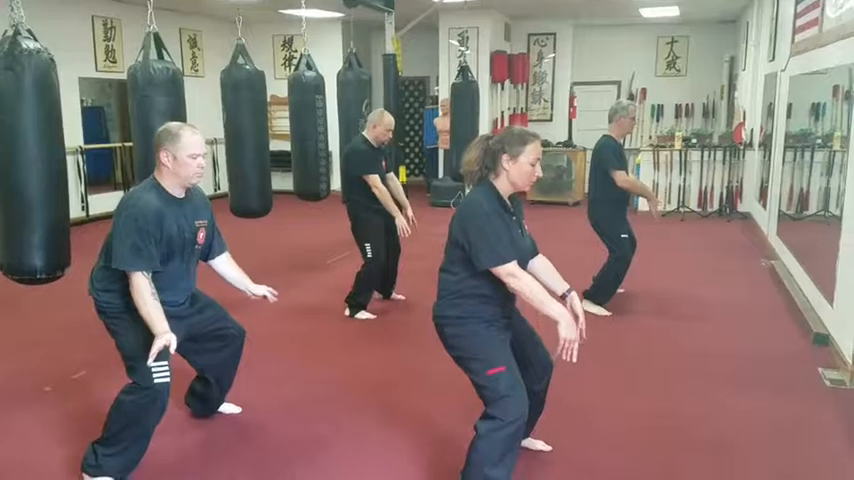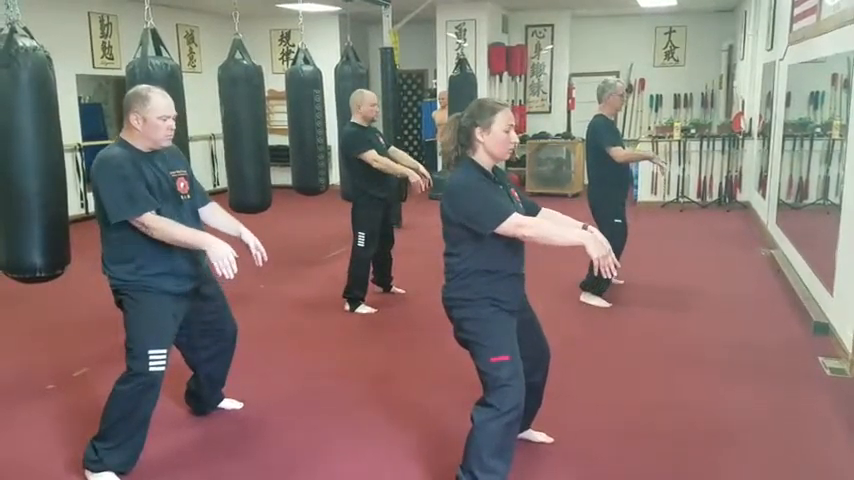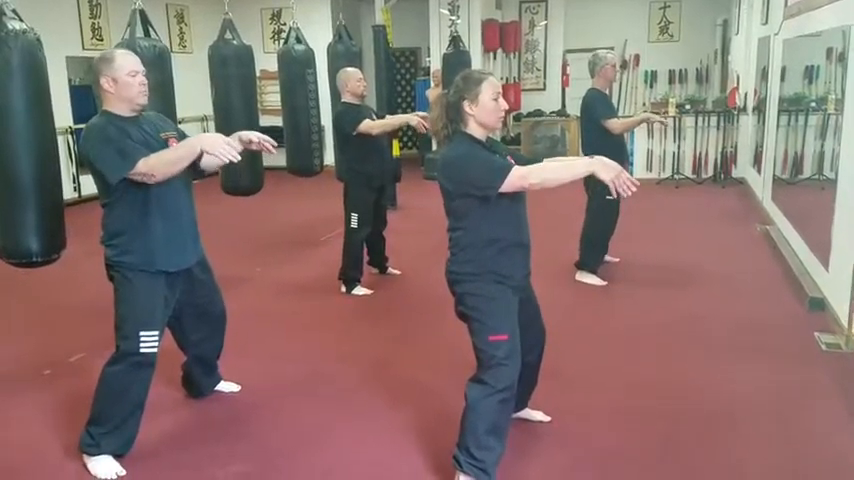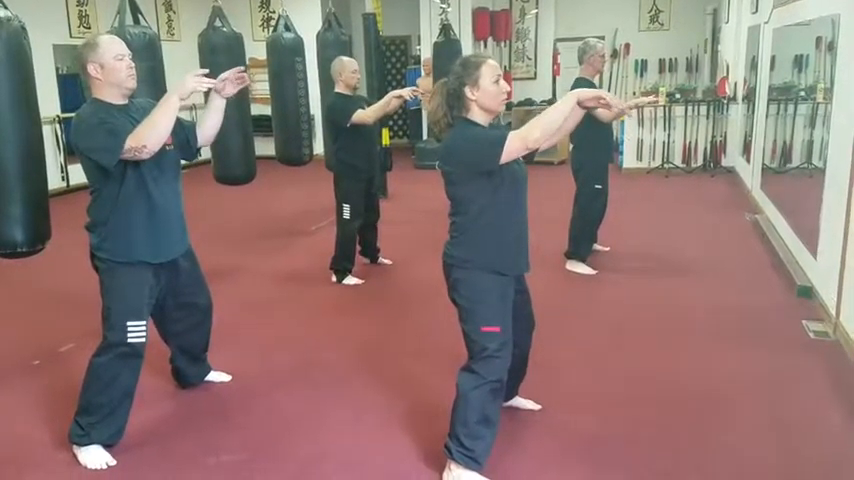
dt=1s
person 1, frame 1
left shoulder: (197, 199)
right shoulder: (142, 208)
left elbow: (216, 254)
right elbow: (138, 279)
left wrist: (250, 286)
right wrist: (162, 331)
left hip: (180, 298)
right hip: (128, 304)
left knee: (229, 336)
right knee: (154, 384)
left ankle: (205, 401)
person 1, frame 2
left shoulder: (172, 155)
right shoulder: (113, 163)
left elbow: (203, 206)
right elbow: (148, 222)
left wrist: (242, 231)
right wrist: (208, 242)
left hip: (191, 275)
right hip: (146, 284)
left knee: (220, 334)
right knee: (146, 370)
left ankle: (205, 398)
person 1, frame 3
left shoulder: (158, 121)
right shoulder: (100, 133)
left elbow: (201, 162)
right elbow: (148, 171)
left wrist: (235, 141)
right wrist: (200, 139)
left hip: (185, 251)
right hip: (139, 262)
left knee: (208, 318)
right knee: (136, 353)
left ankle: (203, 379)
person 1, frame 4
left shoulder: (147, 107)
right shoulder: (90, 121)
left elbow: (197, 140)
right elbow: (141, 147)
left wrist: (218, 98)
right wrist: (176, 94)
left hip: (172, 243)
right hip: (125, 254)
left knee: (194, 310)
right knee: (124, 343)
left ankle: (192, 370)
right ankle: (88, 436)
person 2, frame 1
left shoulder: (510, 203)
right shoulder: (478, 210)
left elbow: (533, 258)
right elbow: (511, 274)
left wrist: (568, 295)
right wrist: (560, 316)
left hip: (499, 310)
right hip: (468, 319)
left knee: (538, 368)
right knee: (509, 405)
left ankle: (517, 435)
person 2, frame 2
left shoulder: (496, 177)
right shoulder: (464, 186)
left elbow: (539, 213)
right elbow: (522, 227)
left wrist: (586, 228)
right wrist: (585, 239)
left hip: (507, 294)
right hip: (477, 302)
left knee: (535, 360)
right knee: (505, 390)
left ankle: (516, 427)
person 2, frame 3
left shoulder: (491, 149)
right shoulder: (459, 158)
left elbow: (541, 164)
right elbow: (527, 178)
left wrist: (595, 161)
right wrist: (593, 165)
left hip: (509, 271)
right hip: (481, 278)
left knee: (531, 340)
right knee: (500, 365)
left ankle: (513, 406)
person 2, frame 4
left shoulder: (492, 134)
right shoulder: (462, 142)
left elbow: (546, 139)
right elbow: (530, 139)
left wrist: (582, 106)
right wrist: (575, 96)
left hip: (504, 263)
right hip: (476, 268)
left knee: (520, 331)
right knee: (489, 356)
left ankle: (504, 393)
person 3, frame 1
left shoulder: (614, 144)
right shoulder: (606, 146)
left elbow: (626, 177)
right elbow: (622, 181)
left wrist: (647, 194)
right wrist: (650, 196)
left hip: (612, 209)
right hip: (603, 210)
left knee: (629, 246)
right knee: (621, 254)
left ankle: (605, 283)
right ankle: (592, 299)
person 3, frame 2
left shoulder: (607, 123)
right shoulder: (599, 125)
right elbow: (619, 155)
left wrist: (641, 162)
right wrist: (650, 155)
left hip: (612, 192)
right hip: (604, 193)
left knee: (618, 235)
right knee: (611, 239)
left ankle: (604, 274)
right ankle: (590, 290)
person 3, frame 3
left shoulder: (601, 97)
right shoulder: (593, 98)
right elbow: (615, 127)
left wrist: (637, 126)
right wrist: (645, 117)
left knee: (609, 212)
right knee: (598, 214)
left ankle: (598, 253)
right ankle: (585, 268)
person 3, frame 4
left shoulder: (588, 85)
right shoulder: (582, 87)
left elbow: (602, 115)
right elbow: (605, 116)
left wrist: (627, 106)
right wrist: (633, 103)
left hip: (595, 155)
right hip: (587, 157)
left knee: (597, 201)
right knee: (587, 203)
left ankle: (588, 242)
right ankle: (574, 257)
person 4, frame 1
left shoulder: (378, 149)
right shoulder: (359, 150)
left elbow: (392, 179)
right elbow: (376, 186)
left wrist: (407, 207)
right wrist: (397, 215)
left hip: (380, 208)
right hip: (363, 211)
left knee: (393, 249)
right knee: (375, 258)
left ankle: (385, 290)
right ankle: (355, 305)
person 4, frame 2
left shoulder: (372, 131)
right shoulder: (351, 134)
left elbow: (394, 152)
right elbow: (376, 161)
left wrist: (418, 166)
right wrist: (408, 173)
left hip: (383, 198)
right hip: (367, 200)
left knee: (385, 243)
right knee: (364, 248)
left ankle: (383, 282)
right ankle: (353, 300)
person 4, frame 3
left shoulder: (365, 109)
right shoulder: (344, 113)
left elbow: (387, 121)
right elbow: (374, 128)
left wrist: (412, 116)
right wrist: (407, 119)
left hip: (377, 178)
right hip: (359, 181)
left knee: (377, 224)
right knee: (357, 229)
left ankle: (379, 264)
right ankle: (349, 282)
person 4, frame 4
left shoulder: (358, 99)
right shoulder: (336, 105)
left elbow: (385, 110)
right elbow: (368, 117)
left wrist: (401, 97)
right wrist: (392, 94)
left hip: (368, 169)
right hip: (349, 173)
left knee: (371, 215)
right knee: (350, 221)
left ankle: (371, 253)
right ankle: (340, 271)
